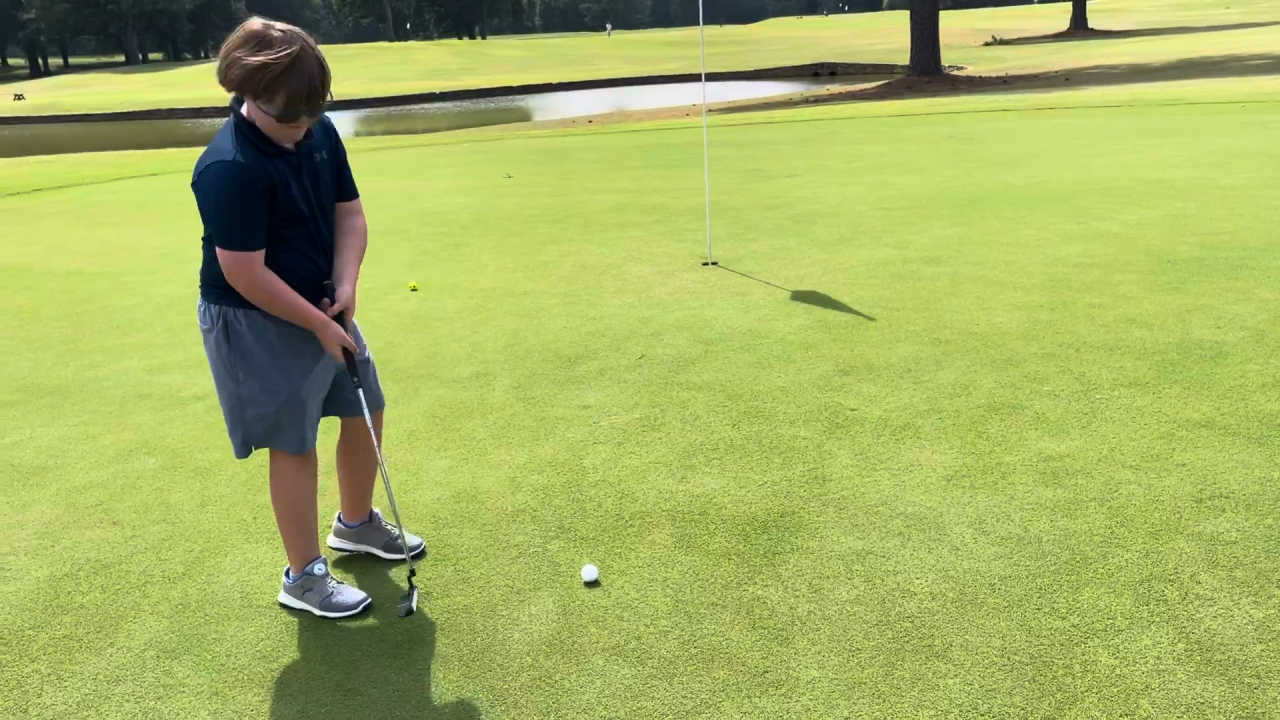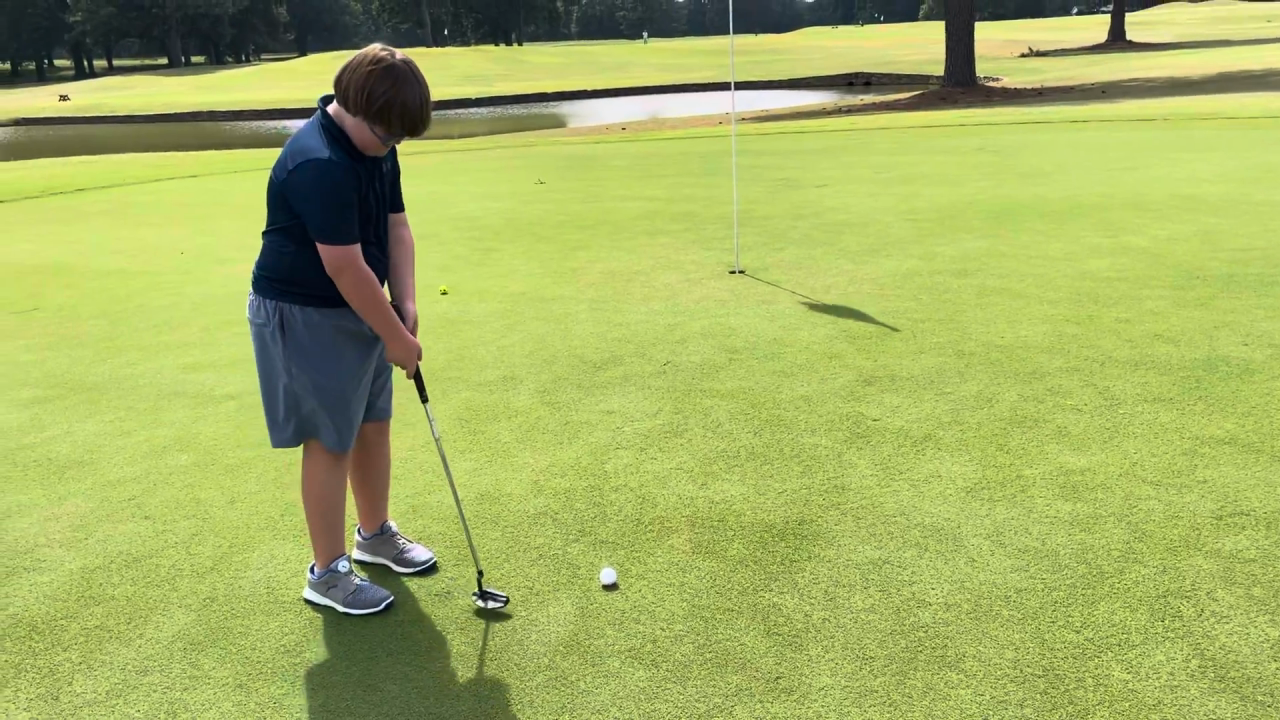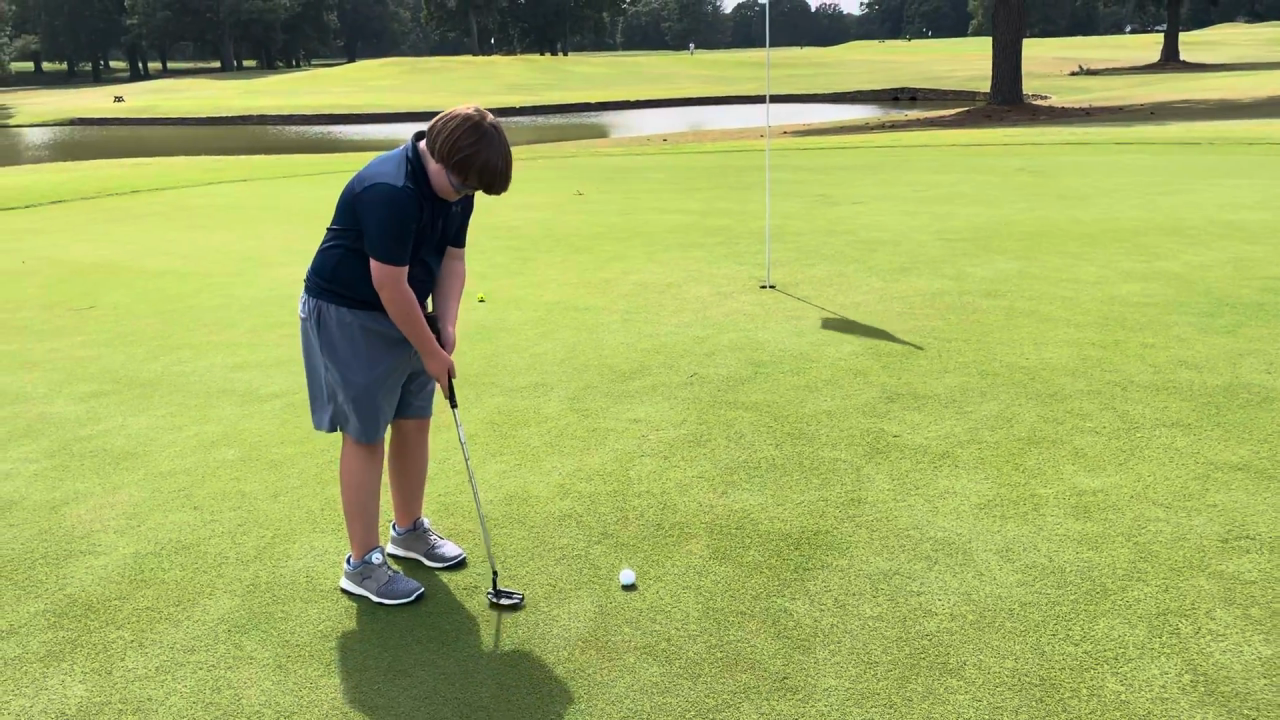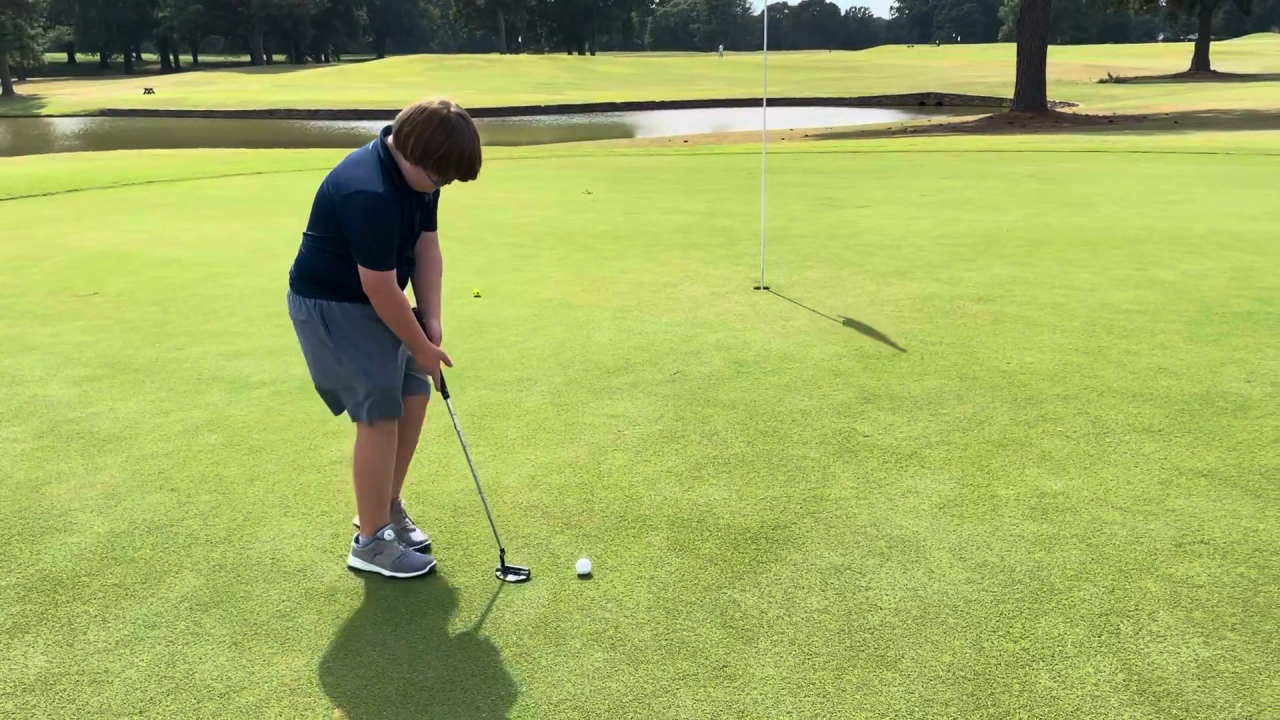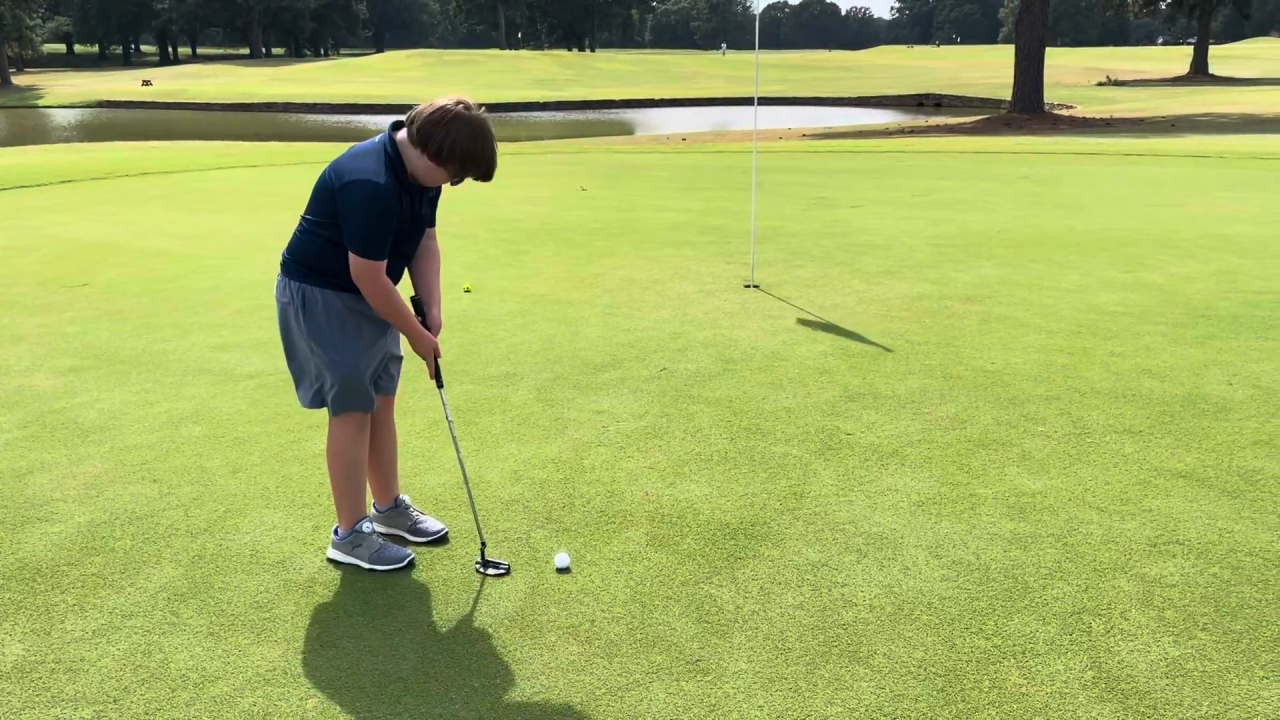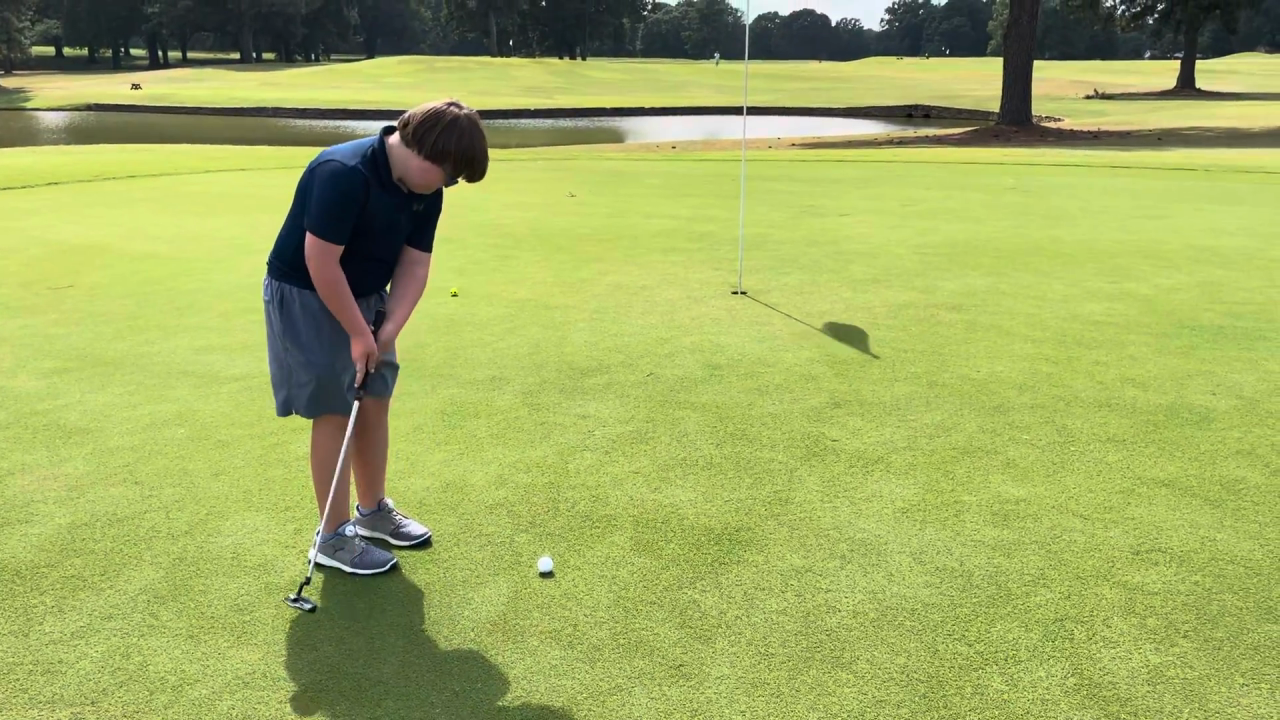
dt=0.7s
person 1, frame 1
left shoulder: (319, 133)
right shoulder: (230, 169)
left elbow: (349, 212)
right elbow: (244, 275)
left wrist: (345, 285)
right wrist: (319, 325)
left hip: (318, 306)
right hip: (255, 322)
left knee: (365, 411)
right knee: (292, 444)
left ankle: (357, 522)
right ankle: (302, 576)
person 1, frame 2
left shoulder: (376, 147)
right shoulder: (318, 166)
left elbow: (395, 226)
right elbow: (346, 267)
left wrist: (406, 302)
right wrist: (396, 335)
left hip: (357, 309)
right hip: (302, 316)
left knee: (373, 425)
right knee: (331, 440)
left ankle: (375, 533)
right ankle: (327, 572)
person 1, frame 3
left shoulder: (456, 187)
right shoulder: (390, 191)
left elbow: (451, 258)
right elbow: (390, 285)
left wrist: (446, 326)
right wrist: (430, 353)
left hip: (403, 314)
right hip: (346, 315)
left knee: (414, 421)
right knee: (366, 435)
left ankle: (409, 529)
right ankle: (363, 562)
person 1, frame 4
left shoulder: (420, 174)
right shoulder: (369, 195)
left elbow: (426, 244)
right elbow: (380, 288)
left wrist: (431, 319)
right wrist: (421, 347)
left hip: (375, 300)
right hip: (331, 305)
left knee: (413, 396)
right knee: (381, 416)
left ankle: (387, 506)
right ankle: (370, 541)
person 1, frame 5
left shoulder: (420, 171)
right shoulder: (370, 184)
left elbow: (424, 239)
right elbow: (369, 276)
left wrist: (433, 309)
right wrist: (415, 333)
left hip: (367, 292)
right hip: (320, 294)
left knee: (381, 402)
right knee: (352, 409)
left ankle: (389, 507)
right ankle: (350, 533)
person 1, frame 6
left shoulder: (424, 189)
right shoulder: (343, 174)
left elbow: (414, 263)
right elbow: (321, 263)
left wrist: (389, 330)
right wrist: (357, 333)
left hip: (366, 296)
right hip: (305, 298)
left knee: (374, 403)
right knee: (335, 413)
left ankle: (373, 510)
right ankle: (333, 537)
